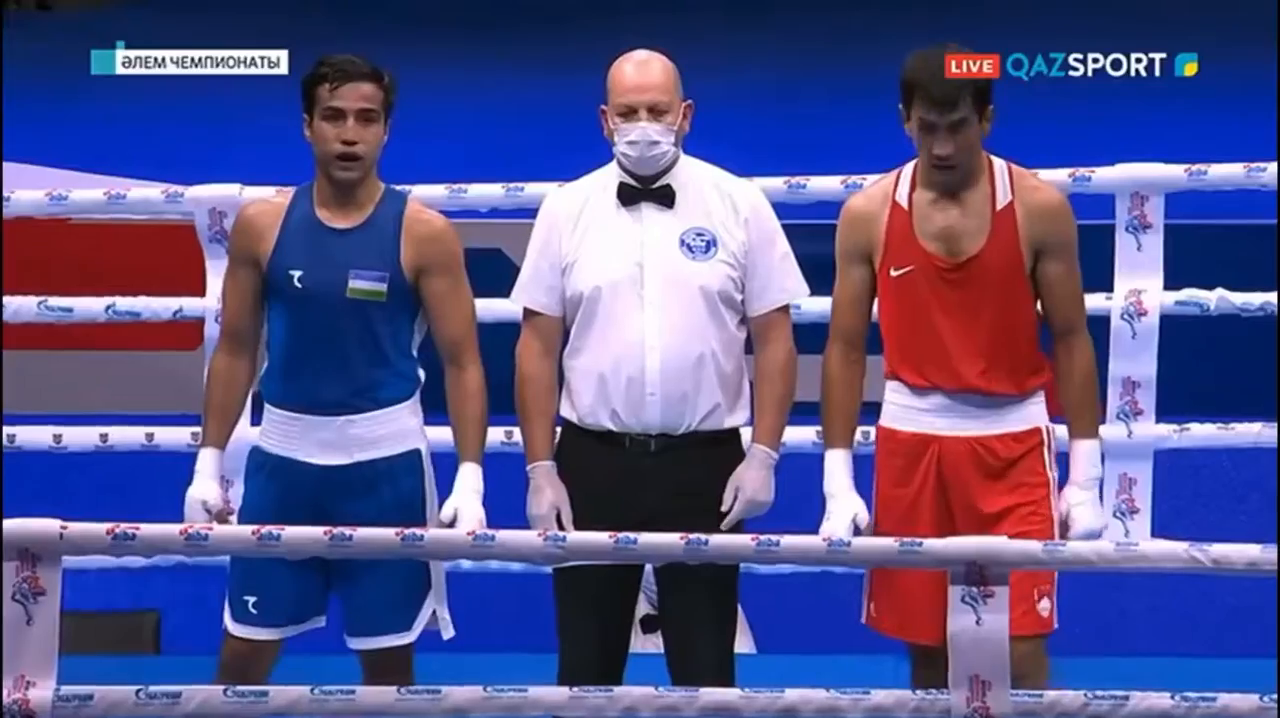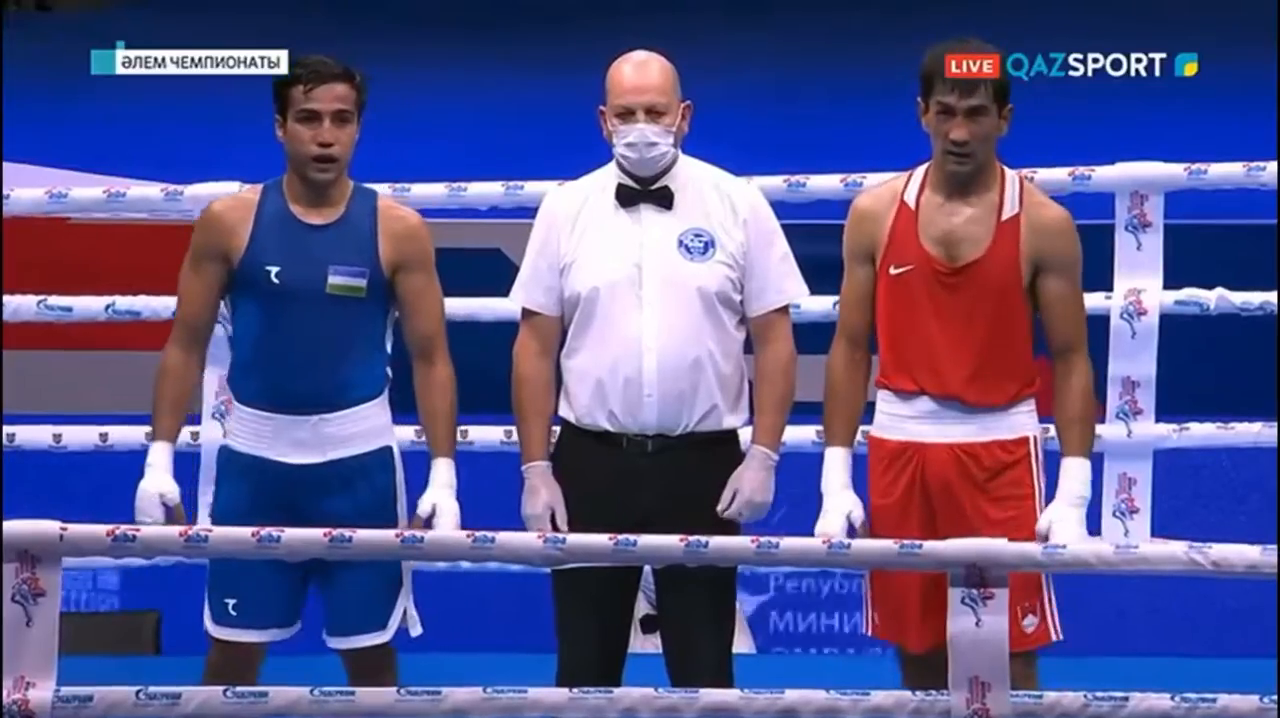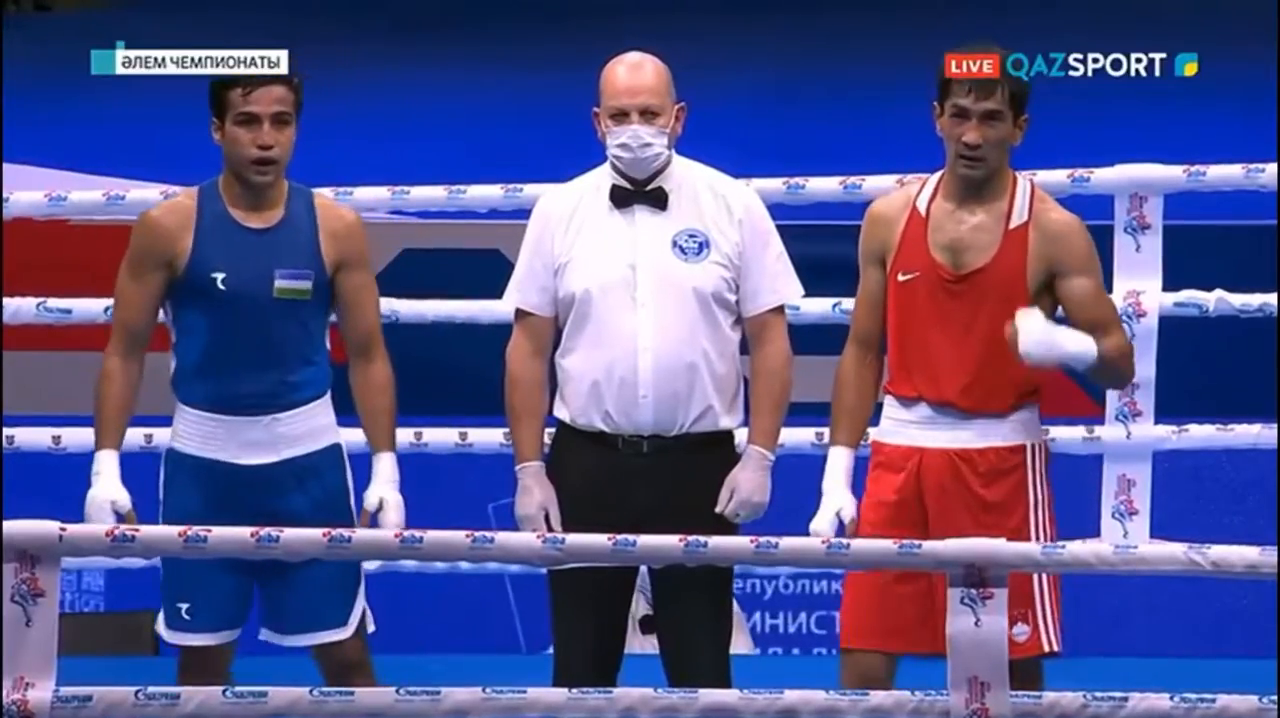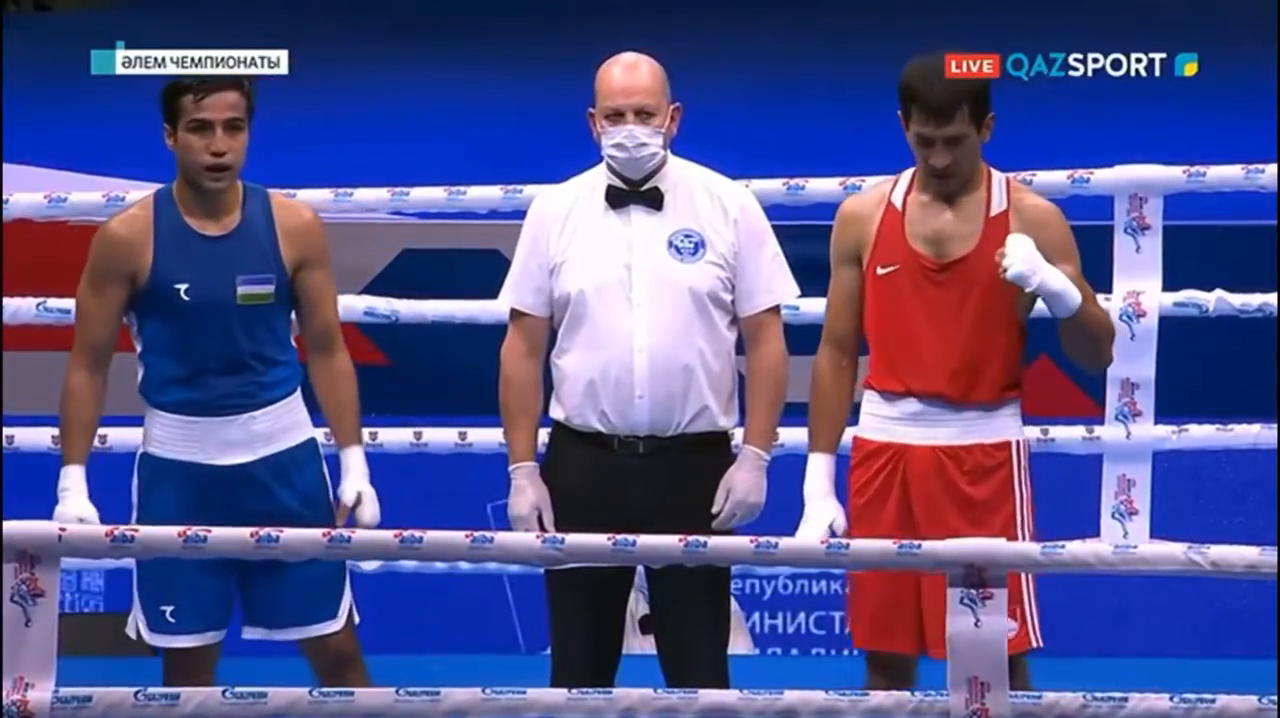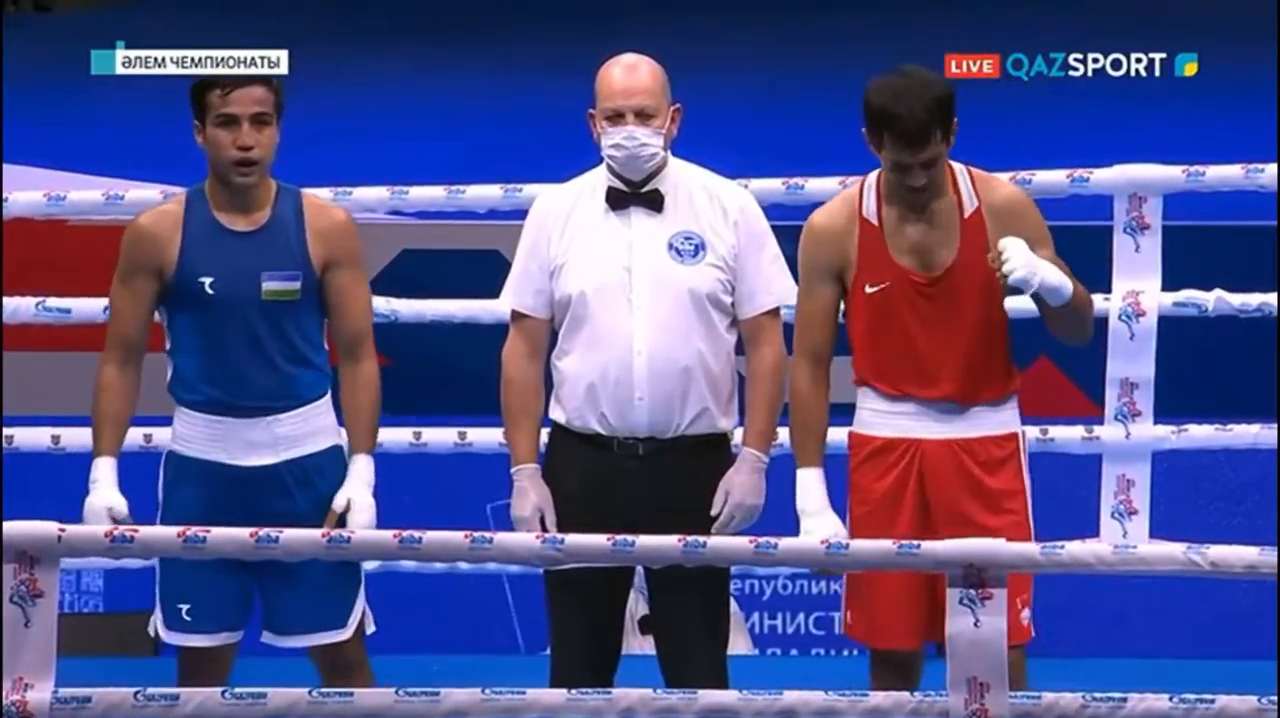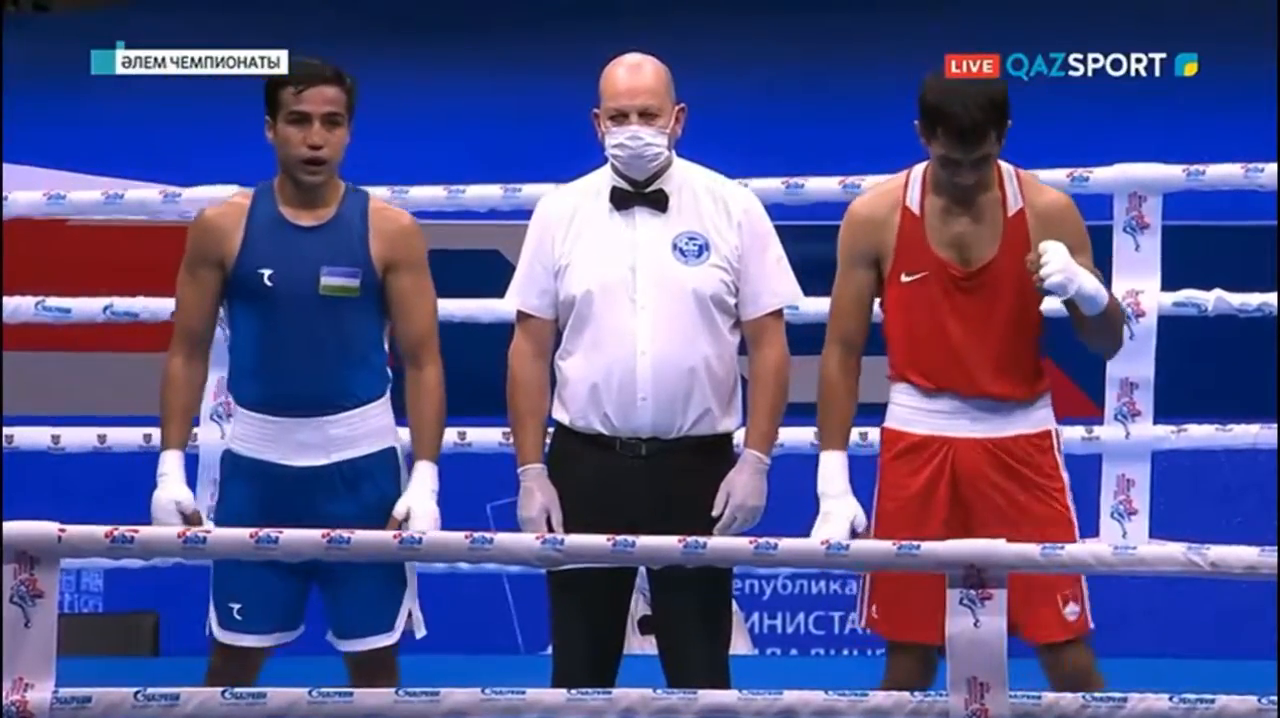
dt=0.4s
person 1, frame 1
left shoulder: (1040, 207)
right shoulder: (866, 213)
left elbow: (1071, 340)
right elbow: (845, 347)
left wrist: (1086, 474)
right wrist: (837, 480)
left hip: (1011, 443)
right hip: (910, 440)
left knee: (1021, 651)
right knee: (925, 644)
person 1, frame 2
left shoulder: (1045, 222)
right shoulder: (873, 212)
left elbow: (1071, 359)
right elbow: (849, 347)
left wrist: (1073, 493)
right wrist: (835, 478)
left hip: (1000, 450)
right hip: (901, 449)
left knee: (1010, 659)
right knee: (918, 653)
person 1, frame 3
left shoulder: (1055, 230)
right shoulder: (887, 218)
left elbow: (1118, 359)
right elbow: (863, 351)
left wrist: (1063, 344)
right wrist: (836, 474)
left hip: (1001, 460)
right hip: (901, 455)
left knee: (1014, 664)
right knee: (864, 665)
person 1, frame 4
left shoulder: (1032, 218)
right shoulder: (861, 217)
left elbow: (1097, 354)
right elbow: (837, 352)
left wrist: (1054, 286)
right wrist: (818, 483)
left hip: (983, 453)
right hip: (882, 450)
left knee: (998, 658)
right knee: (886, 660)
person 1, frame 5
left shoulder: (1004, 207)
right shoulder: (831, 228)
left elbow: (1078, 331)
right elbow: (810, 364)
left wrist: (1048, 281)
right wrist: (812, 498)
left hip: (984, 444)
right hip: (886, 446)
left knee: (1001, 655)
right knee: (892, 656)
person 1, frame 6
left shoulder: (1047, 211)
right shoulder: (873, 216)
left elbow: (1107, 344)
right elbow: (842, 349)
left wrist: (1085, 289)
right wrist: (833, 480)
left hip: (1019, 443)
right hip: (918, 441)
left knee: (1066, 649)
right knee: (908, 650)
person 2, frame 1
left shoulder: (739, 204)
right shoulder: (566, 209)
left elbow: (773, 338)
right elbow: (538, 346)
left wrist: (763, 455)
right wrist: (541, 468)
left hip: (705, 463)
right hip: (592, 462)
left knee: (704, 664)
right knee: (587, 662)
person 2, frame 2
left shoulder: (738, 205)
right shoulder: (565, 209)
left elbow: (773, 339)
right elbow: (535, 346)
left wrist: (763, 457)
right wrist: (536, 469)
left hip: (703, 466)
right hip: (591, 464)
left knee: (702, 664)
right knee: (585, 663)
person 2, frame 3
left shoulder: (733, 206)
right shoulder: (558, 210)
left elbow: (769, 339)
right elbow: (529, 346)
left wrist: (759, 456)
right wrist: (528, 469)
left hip: (699, 464)
right hip: (586, 464)
left knee: (701, 665)
right knee: (582, 662)
person 2, frame 4
left shoulder: (729, 206)
right shoulder: (554, 211)
left elbow: (765, 339)
right elbow: (523, 347)
left wrist: (755, 456)
right wrist: (522, 469)
left hip: (695, 465)
right hip: (582, 464)
left knee: (698, 664)
right knee: (579, 663)
person 2, frame 5
left shoulder: (729, 208)
right shoulder: (555, 212)
left elbow: (765, 343)
right elbow: (525, 349)
left wrist: (753, 459)
right wrist: (524, 471)
left hip: (695, 467)
right hip: (581, 466)
left knee: (697, 665)
right knee: (579, 663)
person 2, frame 6
left shoulder: (732, 208)
right shoulder: (559, 212)
left elbow: (767, 343)
right elbow: (530, 349)
left wrist: (755, 461)
right wrist: (530, 472)
left hip: (697, 469)
right hip: (585, 467)
left knee: (699, 666)
right knee: (580, 665)
person 3, frame 1
left shoulder: (424, 233)
right shoulder: (260, 224)
left elbow: (462, 363)
right elbow: (235, 350)
left wrist: (470, 476)
right wrist: (208, 462)
left hip: (385, 458)
right hip: (282, 457)
left knee: (388, 658)
right knee: (243, 654)
person 3, frame 2
left shoulder: (398, 229)
right shoulder: (228, 221)
left elbow: (431, 358)
right elbow: (186, 344)
left wrist: (443, 472)
right wrist: (160, 455)
left hip: (358, 456)
right hip: (254, 456)
left knee: (370, 655)
right knee: (231, 655)
person 3, frame 3
left shoulder: (337, 227)
right shoulder: (167, 226)
left elbow: (368, 354)
right elbow: (124, 351)
left wrist: (385, 466)
right wrist: (106, 464)
left hip: (306, 455)
right hip: (203, 458)
left knee: (344, 651)
right knee: (201, 656)
person 3, frame 4
left shoulder: (295, 225)
right shoulder: (127, 237)
left elbow: (327, 350)
right elbow: (88, 365)
left wrist: (354, 461)
right wrist: (72, 479)
left hip: (282, 452)
right hip: (179, 461)
left knee: (335, 647)
right knee: (185, 659)
person 3, frame 5
left shoulder: (327, 227)
right shoulder: (156, 233)
left elbow: (357, 356)
right elbow: (121, 359)
left wrist: (362, 469)
right wrist: (103, 471)
left hip: (306, 457)
right hip: (202, 461)
left knee: (342, 655)
right knee: (200, 658)
person 3, frame 6
left shoulder: (392, 230)
right shoulder: (221, 227)
left elbow: (422, 362)
right elbow: (188, 353)
left wrist: (425, 476)
right wrist: (171, 465)
left hip: (360, 460)
right hip: (256, 462)
left knee: (375, 659)
right knee: (234, 658)
